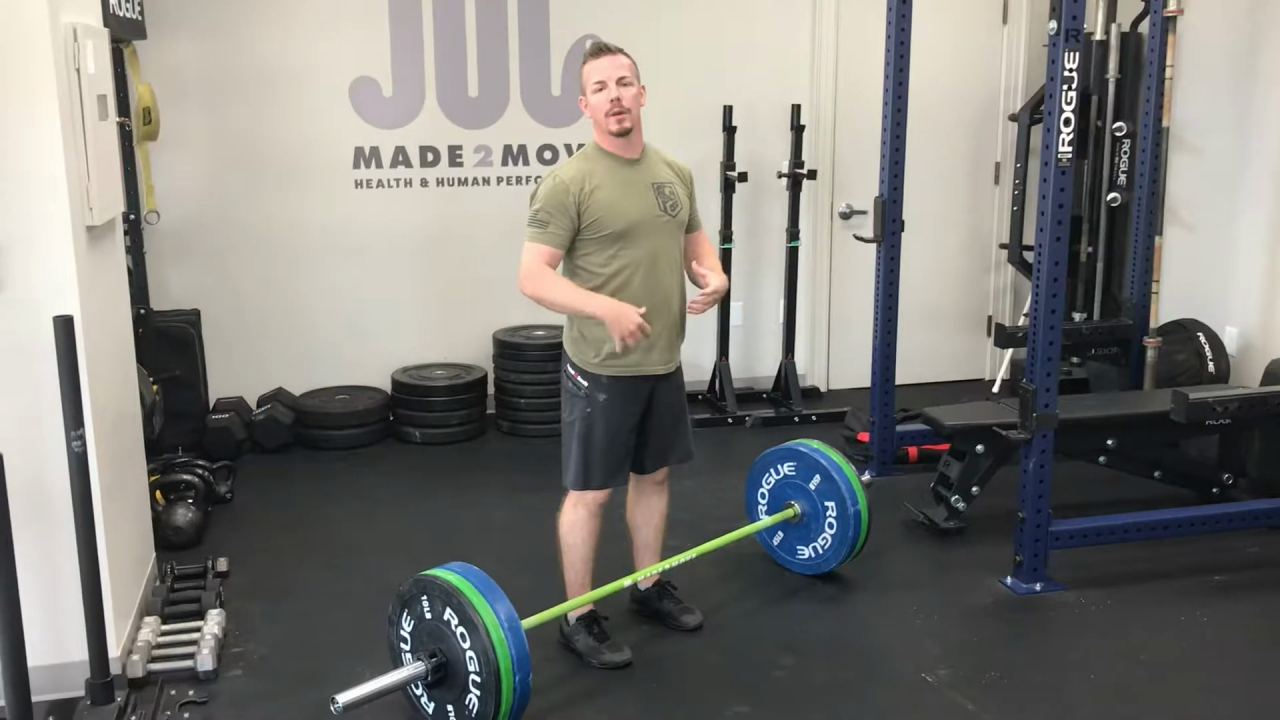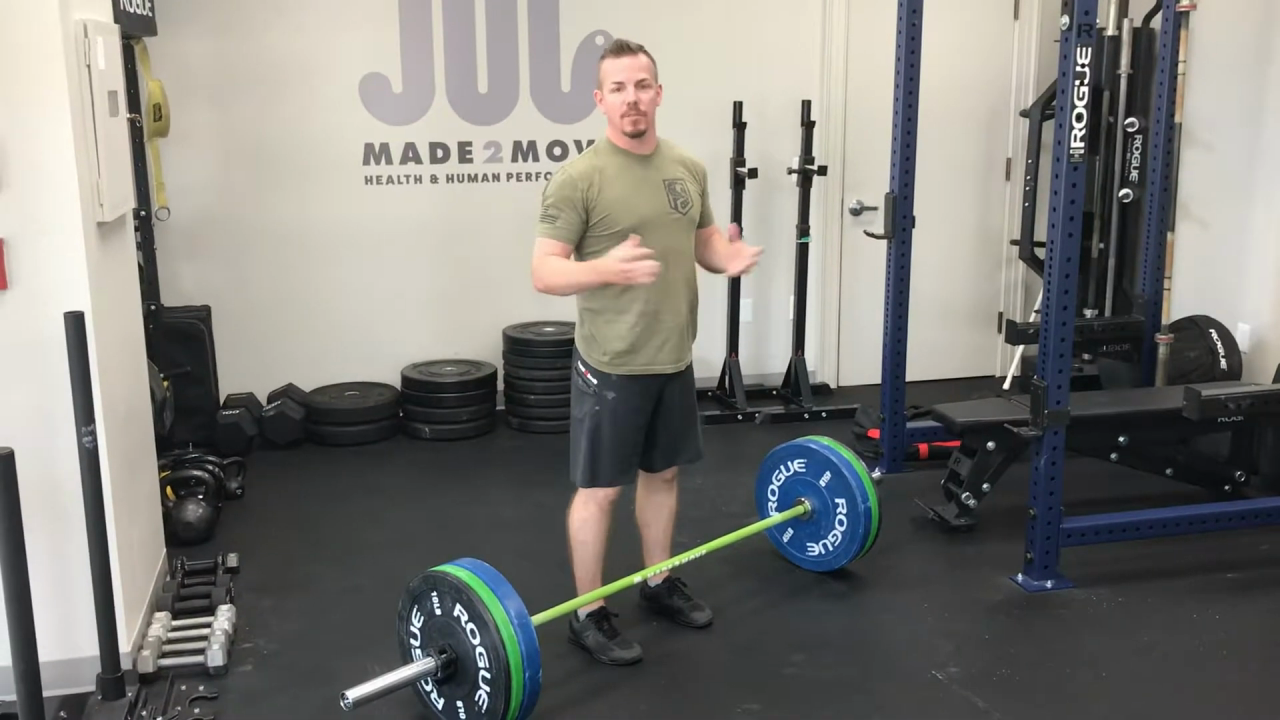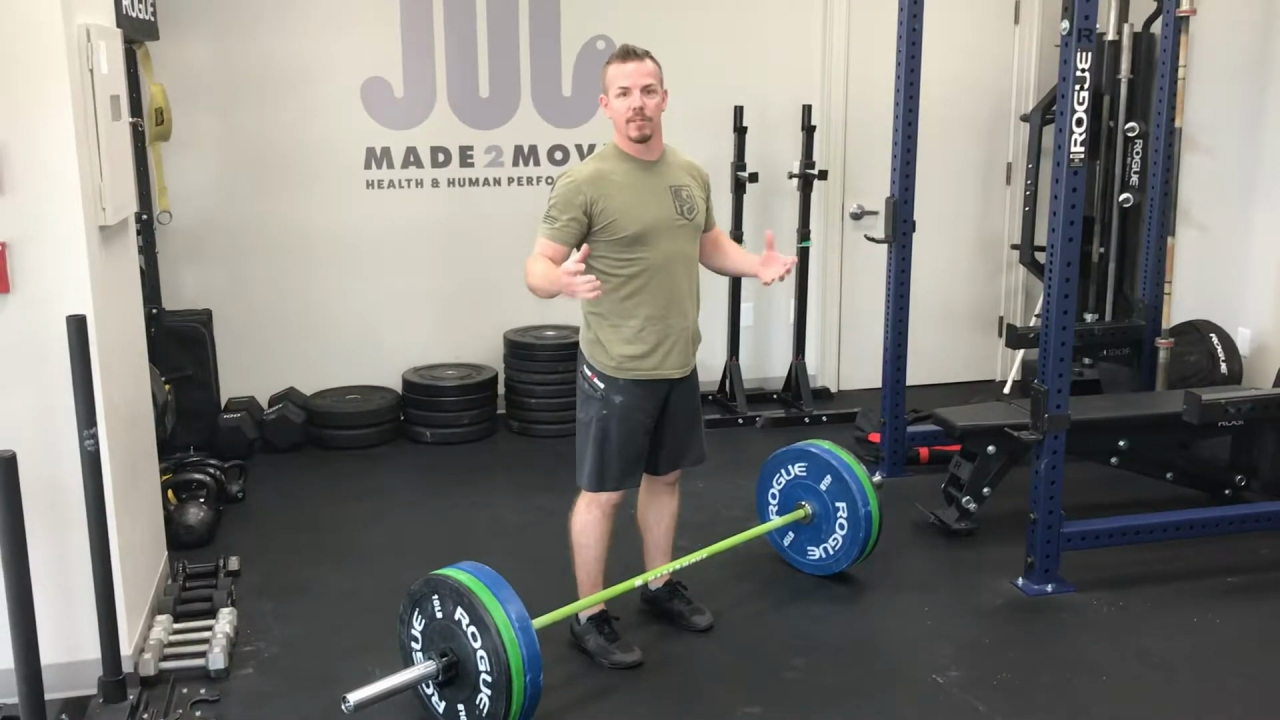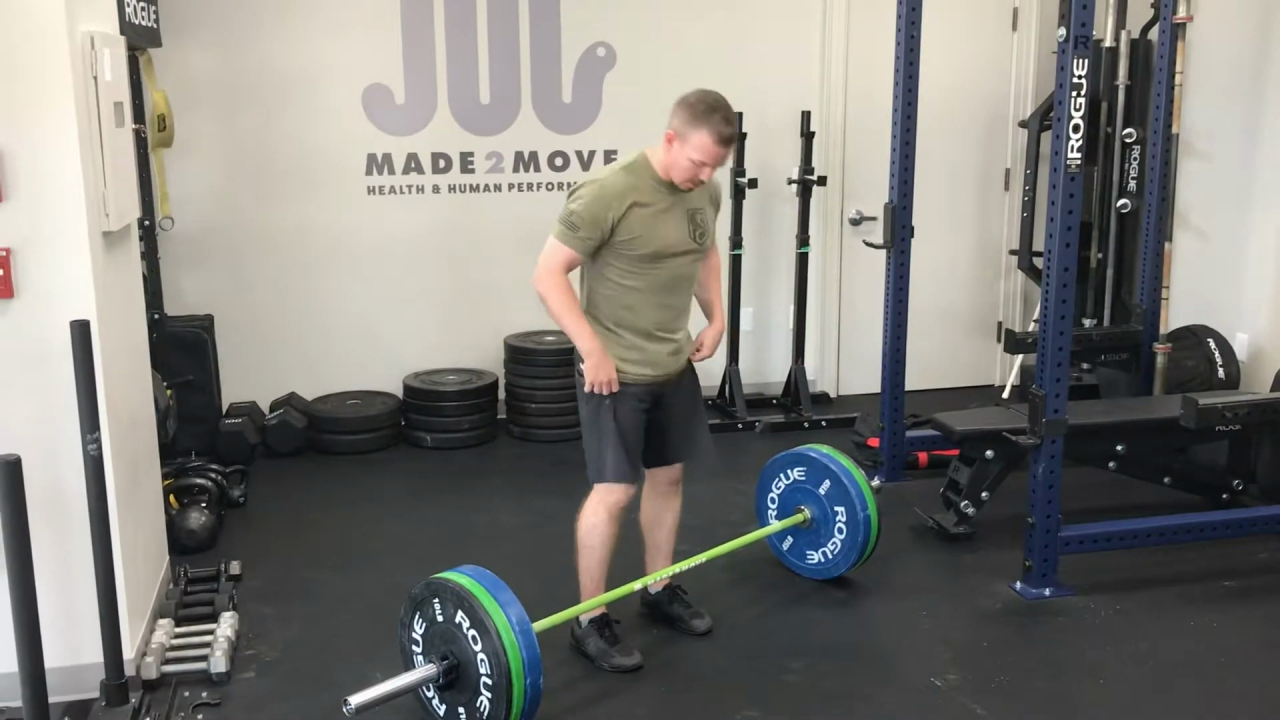
dt=1s
person 1, frame 1
left shoulder: (674, 172)
right shoulder: (569, 182)
left elbow: (694, 240)
right elbow: (533, 276)
left wrist: (713, 274)
right wrist: (605, 309)
left hip: (664, 361)
right hip: (601, 368)
left knee: (654, 475)
right knee: (590, 491)
left ankle: (649, 585)
right ankle: (578, 617)
person 1, frame 2
left shoulder: (687, 168)
right shoulder: (579, 177)
left elbow: (707, 238)
right elbow: (544, 271)
left wrist: (730, 256)
right wrist: (604, 268)
left hip: (674, 358)
right hip: (613, 365)
left knee: (664, 473)
right knee: (600, 488)
left ankle: (659, 583)
right ankle: (588, 614)
person 1, frame 3
left shoulder: (691, 174)
right shoulder: (585, 183)
left elbow: (709, 243)
right elbow: (538, 265)
left wrist: (755, 264)
right wrist: (562, 279)
left hip: (679, 364)
right hip: (617, 369)
left knee: (665, 477)
right knee: (603, 493)
left ankle: (659, 585)
right ankle: (589, 617)
person 1, frame 4
left shoulder: (706, 193)
right shoulder: (609, 192)
right elbow: (549, 274)
left wrist: (716, 321)
right wrist: (593, 350)
left hip: (673, 365)
right hip: (617, 371)
left knee: (667, 477)
right knee: (614, 491)
left ankle: (660, 588)
right ankle: (590, 621)
